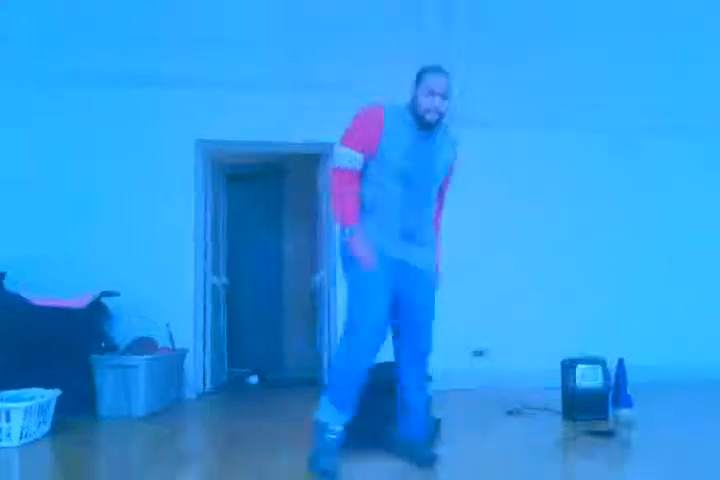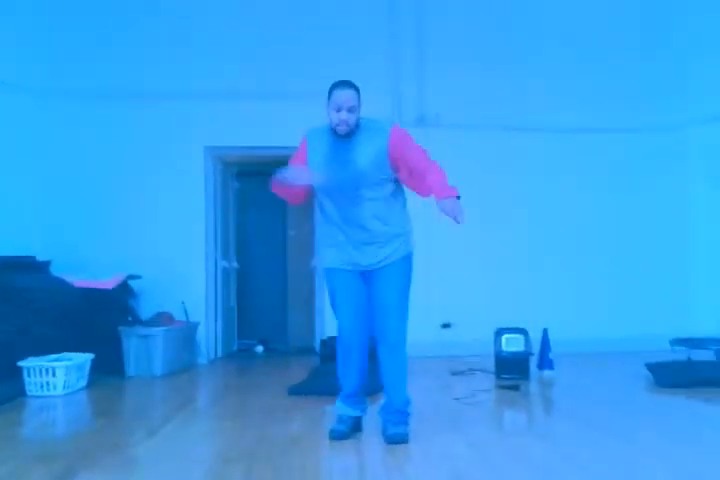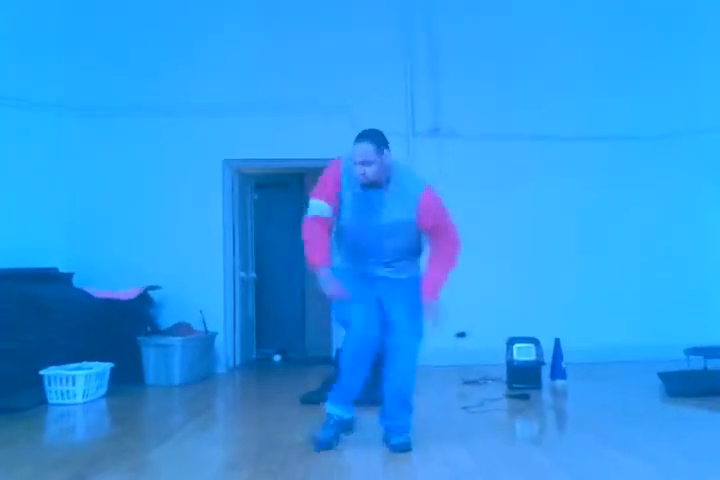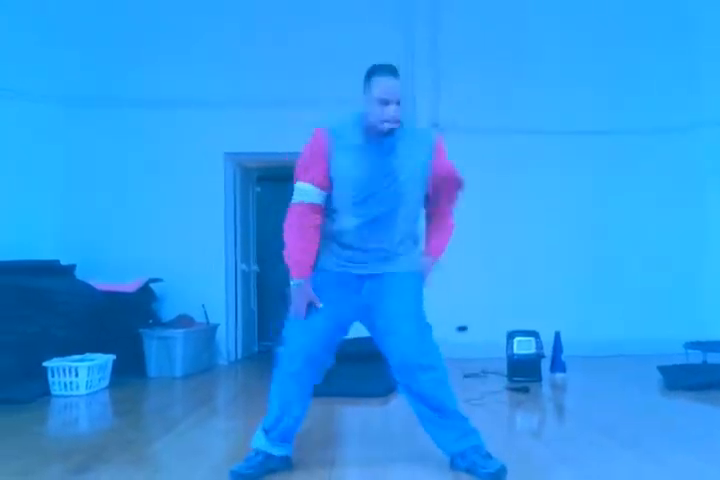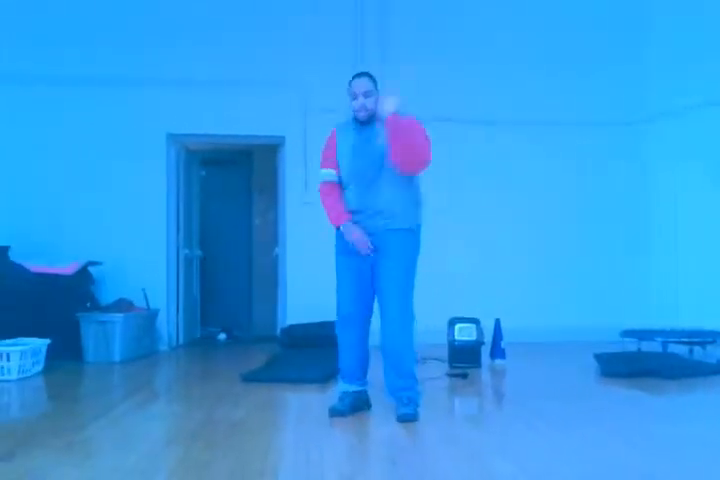
dt=1s
person 1, frame 1
left shoulder: (447, 146)
right shoulder: (380, 120)
right elbow: (342, 175)
left wrist: (432, 254)
right wrist: (355, 231)
left hip: (417, 262)
right hip: (374, 251)
left knee: (416, 353)
right knee: (364, 334)
left ankle: (411, 435)
right ankle: (330, 428)
person 1, frame 2
left shoulder: (387, 136)
right shoulder: (312, 143)
left elbow: (423, 169)
right elbow: (294, 193)
left wrist: (445, 195)
right wrist: (290, 179)
left hip: (390, 255)
right hip: (343, 260)
left knee: (389, 334)
right knee: (351, 336)
left ankle: (396, 414)
right ankle: (350, 410)
person 1, frame 3
left shoulder: (418, 194)
right shoulder: (340, 172)
left elbow: (447, 244)
right elbow: (316, 222)
left wrist: (431, 291)
right wrist: (323, 270)
left hip: (398, 276)
right hip: (349, 272)
left knee: (403, 345)
right knee: (363, 334)
left ankle: (397, 425)
right ankle: (338, 413)
person 1, frame 4
left shoulder: (424, 147)
right shoulder: (329, 139)
left elbow: (442, 202)
right elbow: (306, 209)
left wrist: (430, 252)
right wrist: (298, 277)
left hip: (393, 275)
right hip: (331, 271)
left knee: (418, 360)
right knee: (298, 356)
person 1, frame 5
left shoulder: (406, 128)
right shoulder: (339, 136)
left elbow: (414, 161)
right elbow: (328, 187)
left wrist: (391, 117)
right wrist: (345, 225)
left hip: (398, 234)
right hip: (352, 235)
left knee: (397, 313)
right knee: (350, 313)
left ankle: (405, 394)
right ankle: (353, 389)
